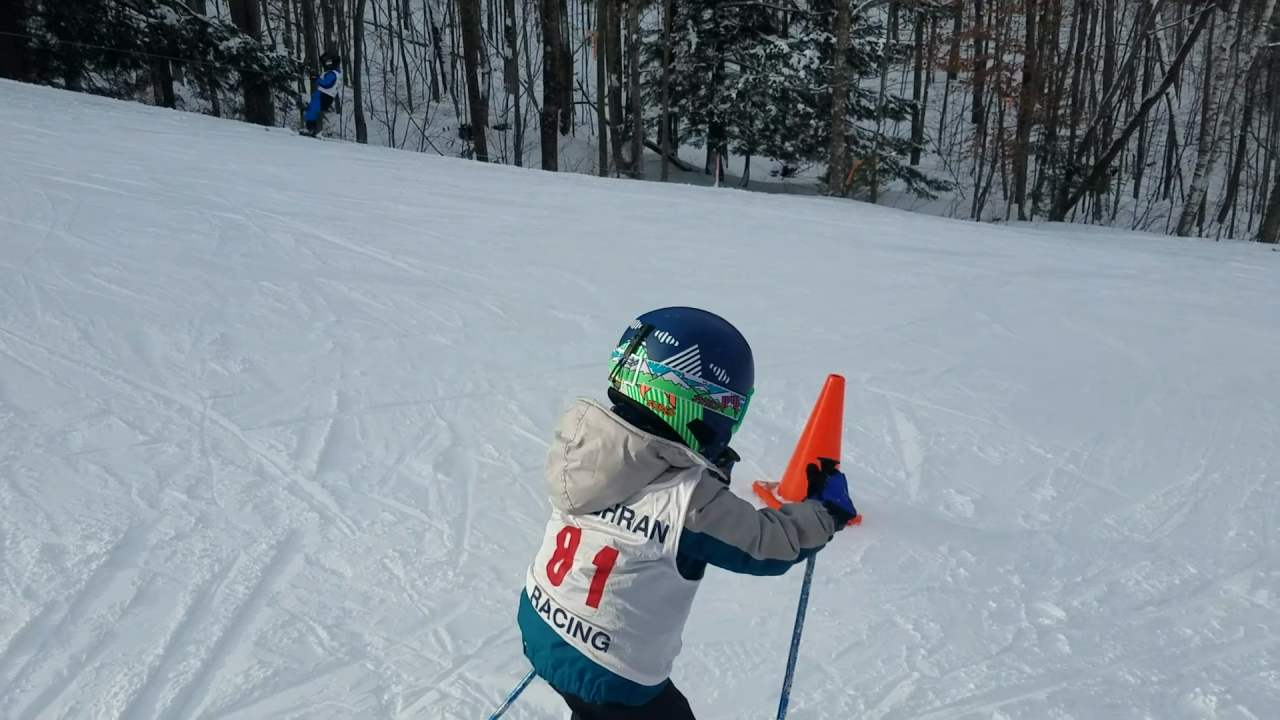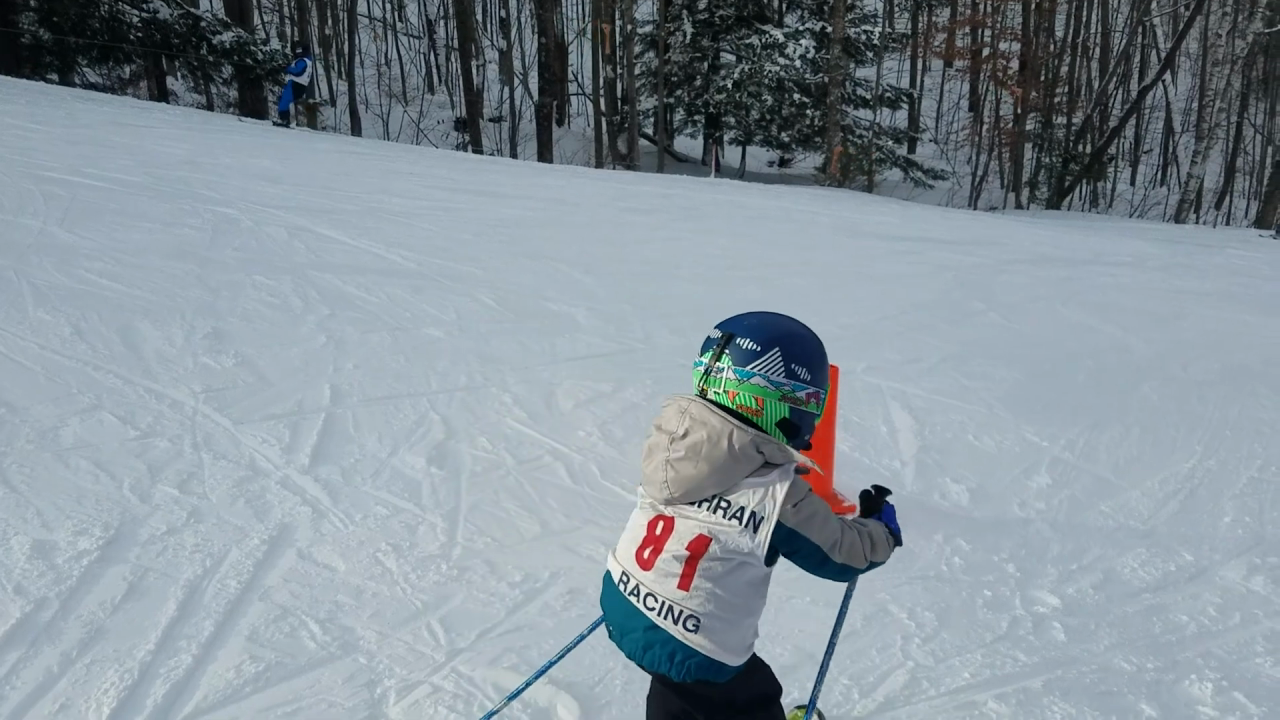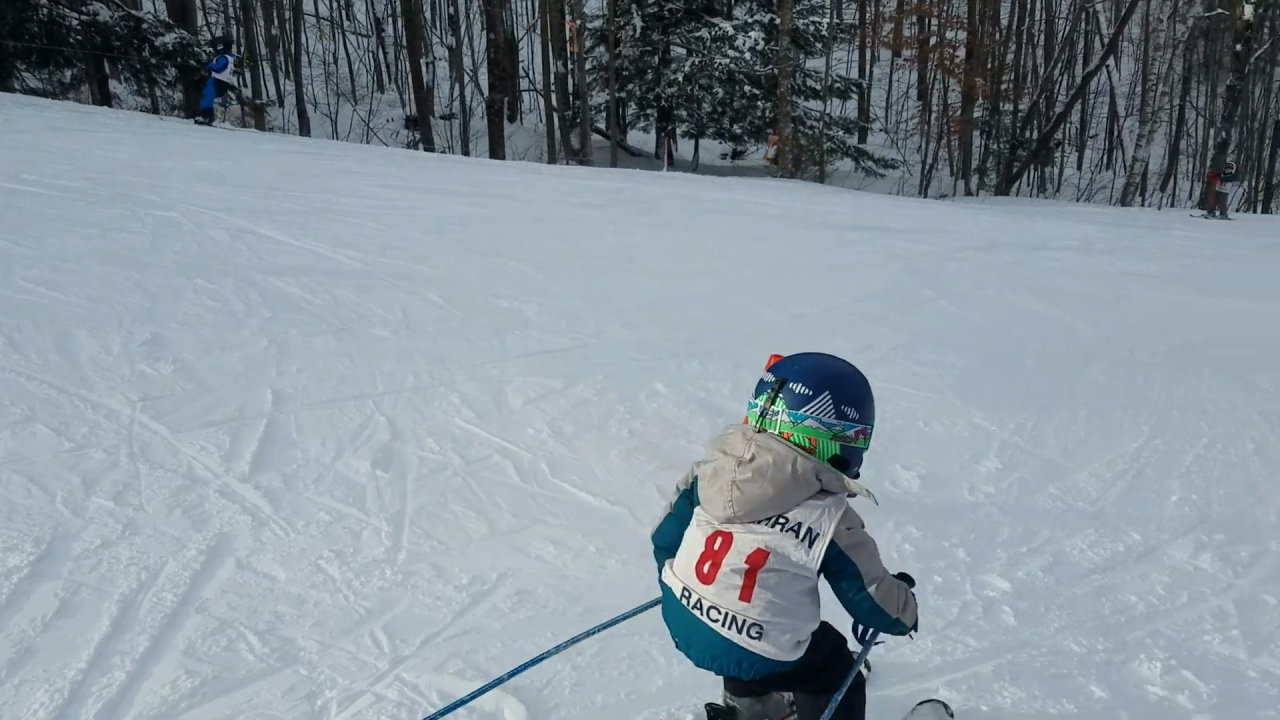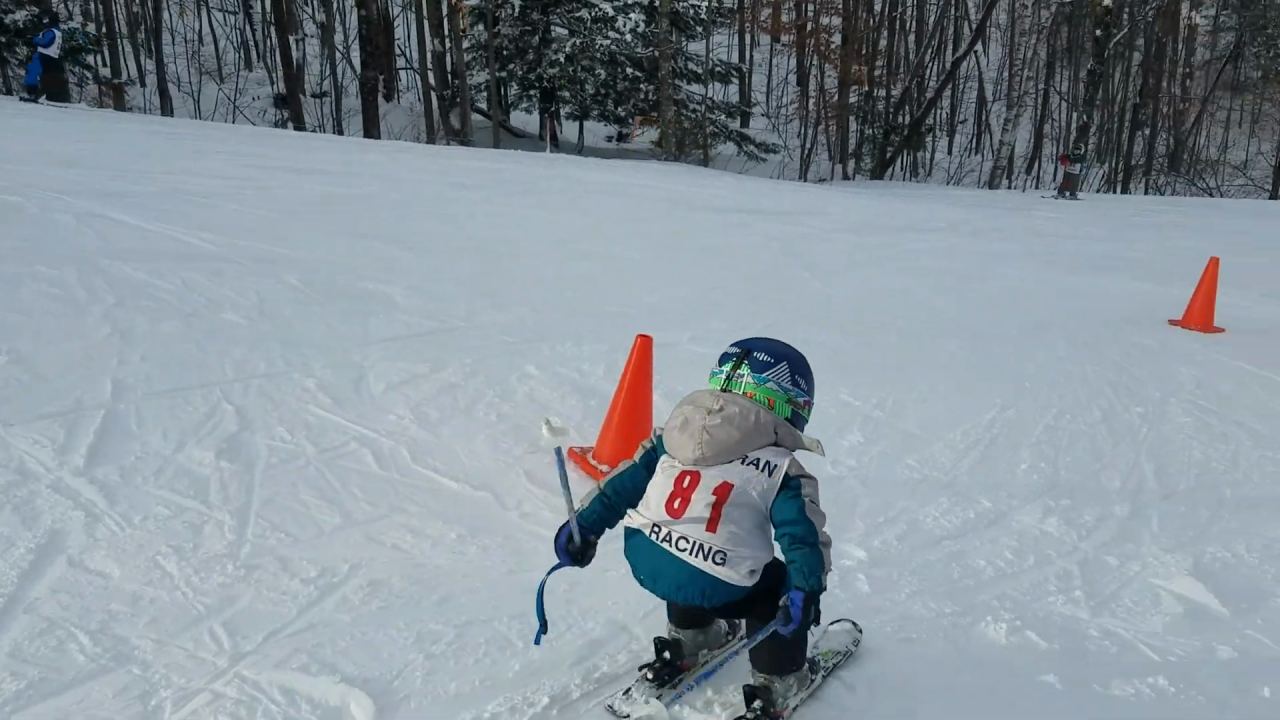
dt=0.3s
person 1, frame 1
left shoulder: (586, 439)
right shoulder: (692, 501)
right elbow: (769, 546)
left wrist: (700, 467)
right wrist: (827, 509)
right hip: (607, 669)
person 1, frame 2
left shoulder: (671, 438)
right shoulder: (780, 497)
right elbow: (842, 553)
right wrist: (881, 529)
left hip: (621, 607)
right hip: (691, 650)
person 1, frame 3
left shoulder: (719, 462)
right shoulder: (833, 520)
left elbow: (674, 526)
right elbow: (871, 597)
left wrist: (671, 564)
right wrist: (902, 615)
left hip: (684, 623)
right hip: (751, 654)
right knee: (831, 665)
person 1, frame 4
left shoulder: (679, 428)
right shoulder: (783, 467)
left elbow: (629, 479)
right elbow: (801, 528)
left wrist: (582, 530)
right wrist: (806, 592)
left hip: (646, 554)
right hip: (713, 583)
right knee: (775, 587)
left ankle: (688, 636)
right ankle: (778, 681)
